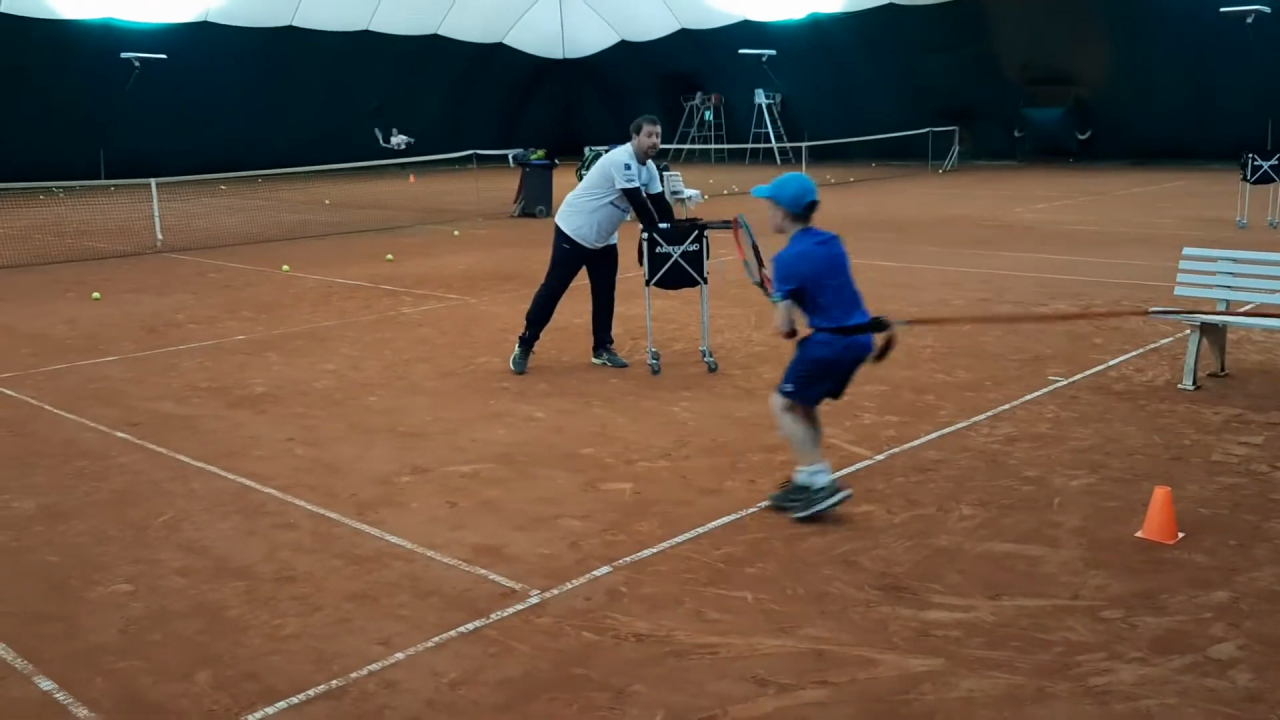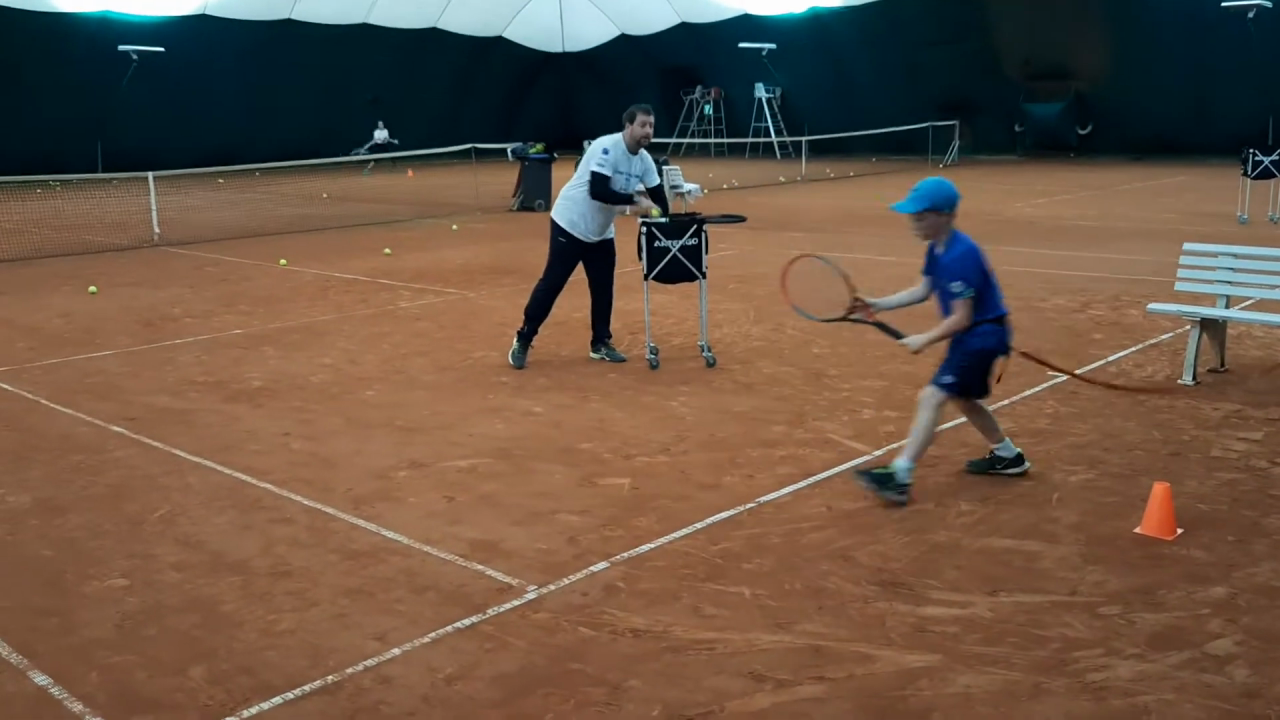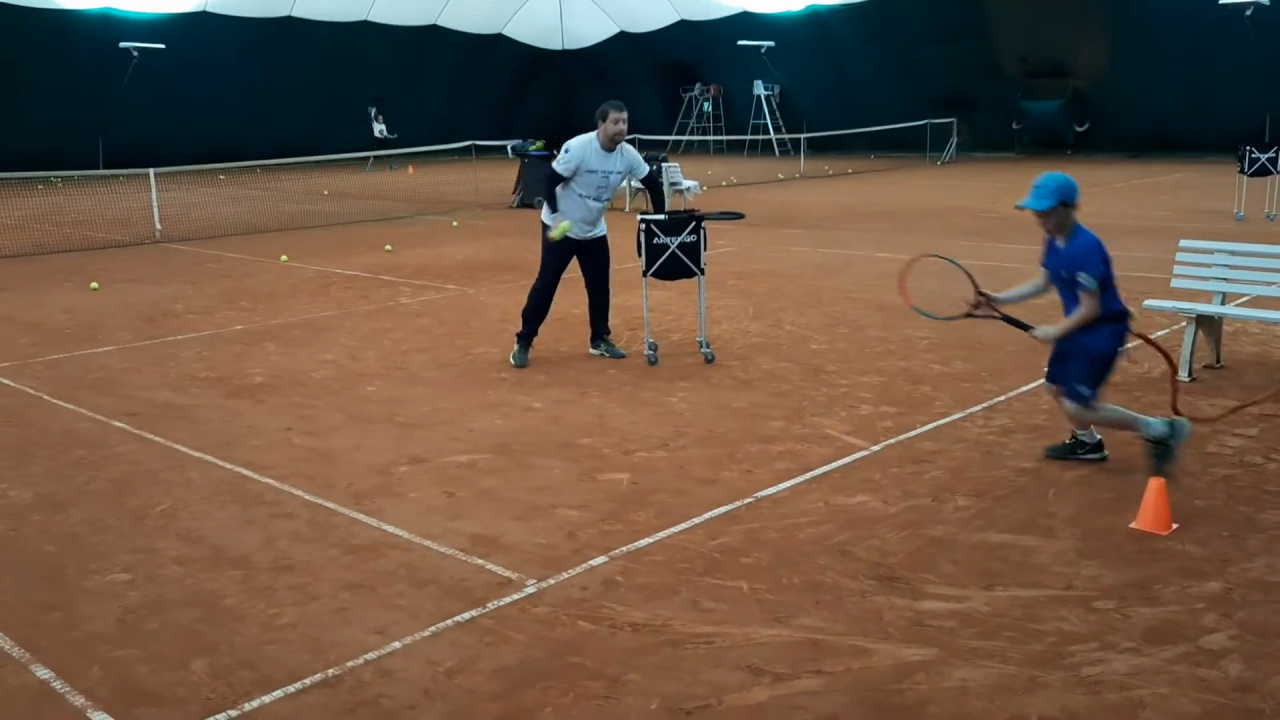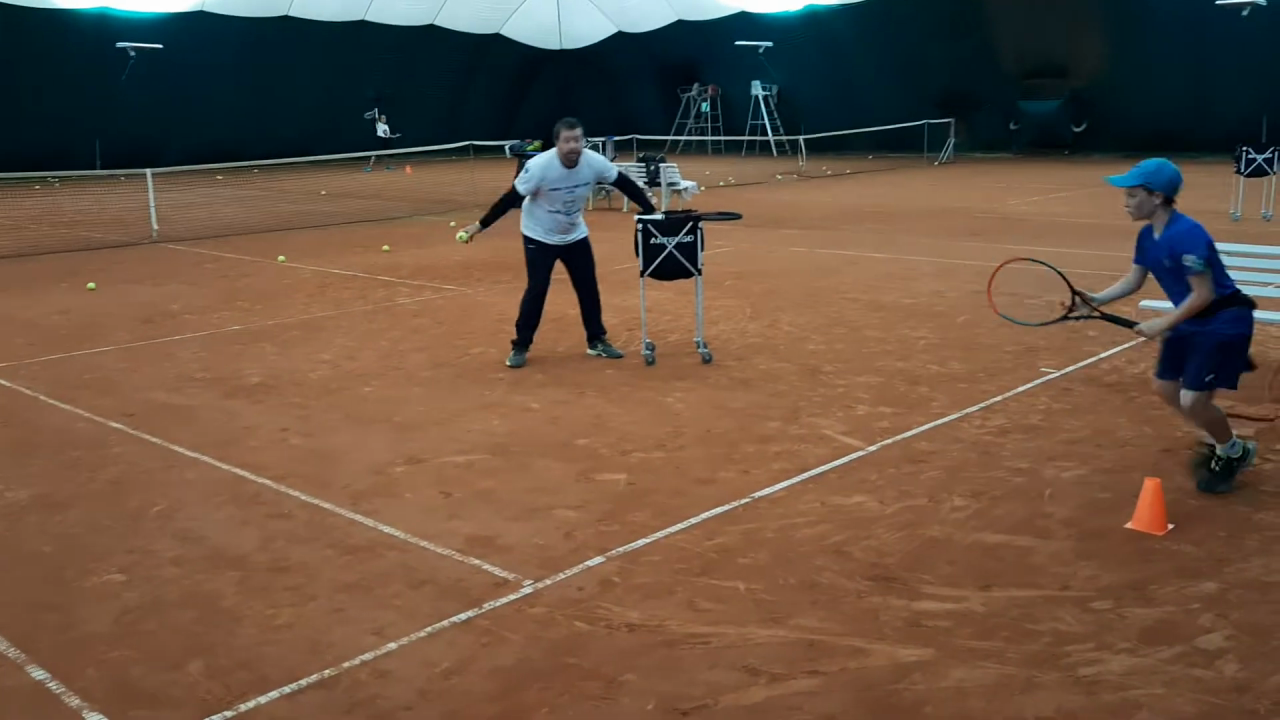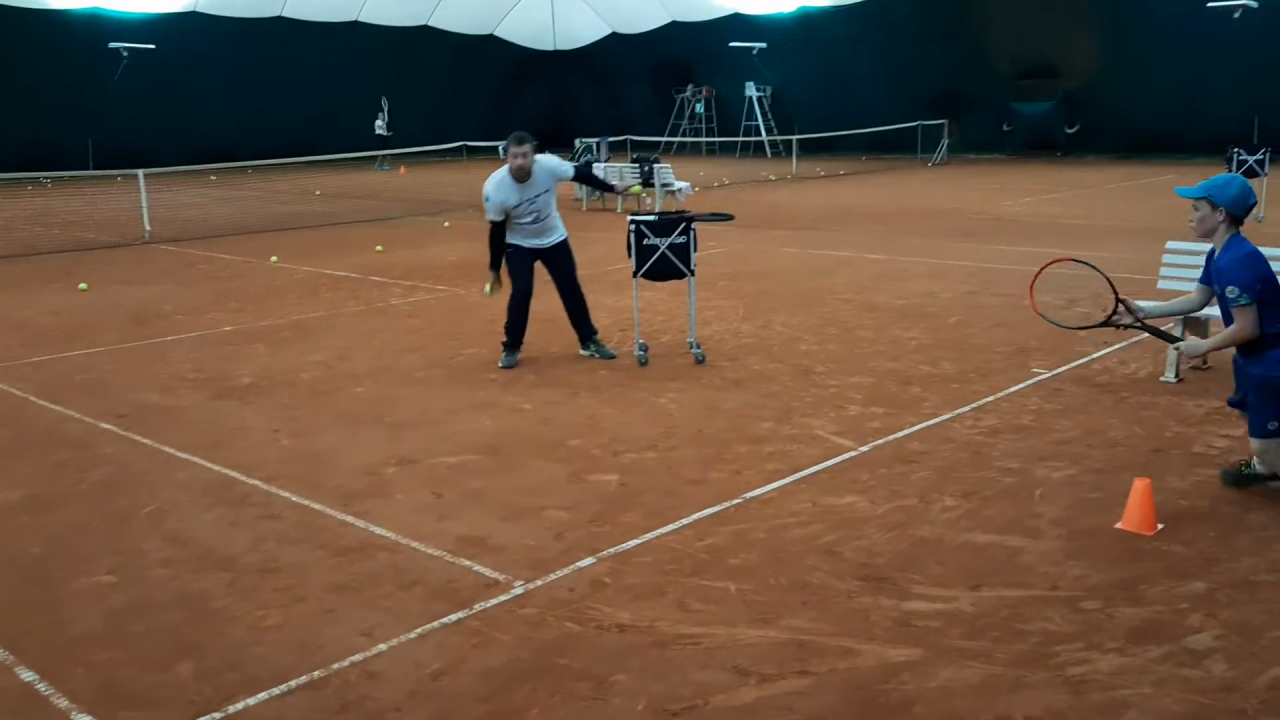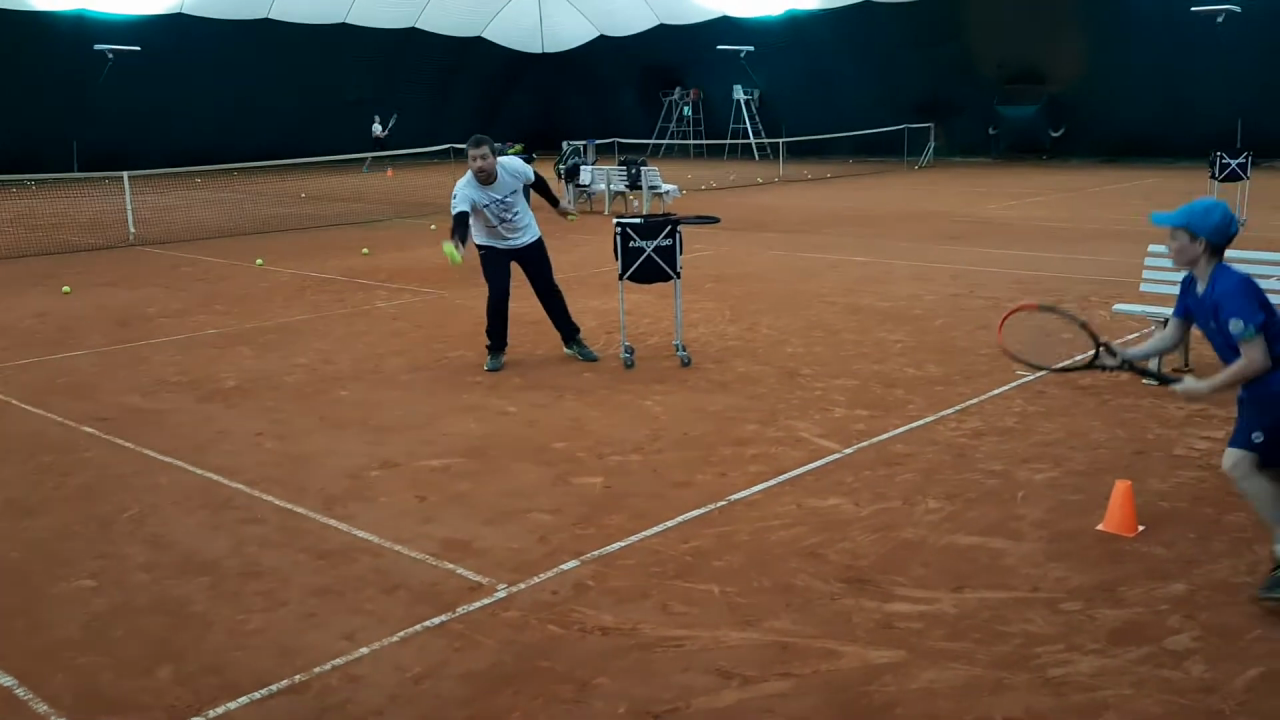
dt=0.3s
person 1, frame 1
left shoulder: (788, 258)
right shoulder: (832, 242)
left elbow: (783, 326)
left wrist: (788, 329)
right wrist: (779, 287)
left hip: (830, 343)
right hip: (858, 338)
left knee: (783, 405)
right knee: (803, 403)
left ankle: (821, 483)
right ankle: (808, 480)
person 1, frame 2
left shoulder: (961, 256)
right shoulder: (937, 248)
left elbow: (963, 317)
right elbow: (922, 291)
left wrist: (923, 341)
right wrist: (877, 304)
left hip: (984, 335)
right hip: (974, 334)
left knee: (931, 399)
right knee: (965, 399)
left ankle: (898, 476)
right ankle: (1008, 455)
person 1, frame 3
left shoulder: (1084, 248)
right shoulder: (1055, 241)
left elbow: (1091, 308)
right elbow: (1042, 282)
left wrist: (1056, 331)
right wrist: (1002, 298)
left hip: (1099, 331)
right hip: (1080, 328)
left knee: (1078, 407)
right knee: (1057, 388)
left ankle: (1162, 430)
right ankle: (1088, 441)
person 1, frame 4
left shoulder: (1187, 234)
right shoulder: (1148, 235)
left elbow: (1205, 293)
right elbow: (1134, 281)
left wrist: (1165, 325)
right wrist: (1096, 298)
left hip: (1224, 319)
right hip: (1192, 322)
left knee: (1192, 401)
right knee: (1165, 388)
left ankle: (1231, 453)
right ankle: (1225, 446)
person 1, frame 5
left shoulder: (1237, 260)
right shoulder: (1217, 254)
left elbow: (1247, 328)
right elbow: (1197, 299)
left wrist: (1203, 347)
right wrist: (1143, 311)
right hip: (1252, 355)
right knee: (1253, 423)
person 1, frame 6
left shoulder: (1232, 291)
right shoulder: (1192, 287)
right elbow: (1169, 339)
left wrist: (1205, 388)
right wrist: (1125, 355)
left knee: (1238, 466)
person 2, frame 1
left shoulder: (649, 168)
right shoulder: (621, 160)
left elbow: (660, 204)
right elbow: (639, 206)
left hip: (604, 238)
right hip: (574, 231)
left knee: (605, 293)
right knee: (553, 289)
left ankle: (602, 348)
right ankle: (524, 346)
person 2, frame 2
left shoulder: (644, 160)
right shoulder: (606, 147)
left elbow: (658, 195)
right elbow: (597, 191)
right wrist: (636, 201)
left hip: (602, 232)
right hip: (570, 225)
left knee: (603, 288)
right knee: (551, 283)
left ankle: (600, 343)
right ankle: (523, 340)
person 2, frame 3
left shoulder: (627, 154)
right shoulder: (577, 147)
left elbow: (653, 184)
right elbow: (550, 182)
right wrist: (556, 215)
left hip: (594, 231)
right hip: (561, 226)
left knee: (600, 285)
right knee: (546, 283)
left ankle: (599, 340)
right ankle: (523, 342)
person 2, frame 4
left shoulder: (593, 161)
right shoulder: (536, 167)
left elbow: (623, 182)
right elbow: (510, 199)
left wrist: (650, 209)
right wrist: (480, 225)
left hip: (574, 234)
right hip: (539, 236)
left knee: (588, 286)
right knee: (537, 289)
left ankle: (596, 340)
right ankle: (520, 346)
person 2, frame 5
left shoulder: (549, 164)
right shoulder: (495, 187)
left elbow: (580, 173)
right elbow: (497, 230)
left wrist: (612, 188)
right wrist: (494, 269)
left hip: (553, 237)
right hip: (517, 243)
left knee: (570, 287)
right knee: (521, 291)
left ankle: (588, 341)
right ankle: (511, 347)
person 2, frame 6
left shoulder: (513, 165)
right shoulder: (464, 189)
left elbow: (537, 181)
right elbow: (461, 221)
left wrist: (557, 204)
right wrist: (457, 244)
left hip: (528, 237)
right hip: (492, 243)
left knee: (548, 288)
right knee: (498, 293)
left ankle: (572, 340)
right ankle: (496, 350)
